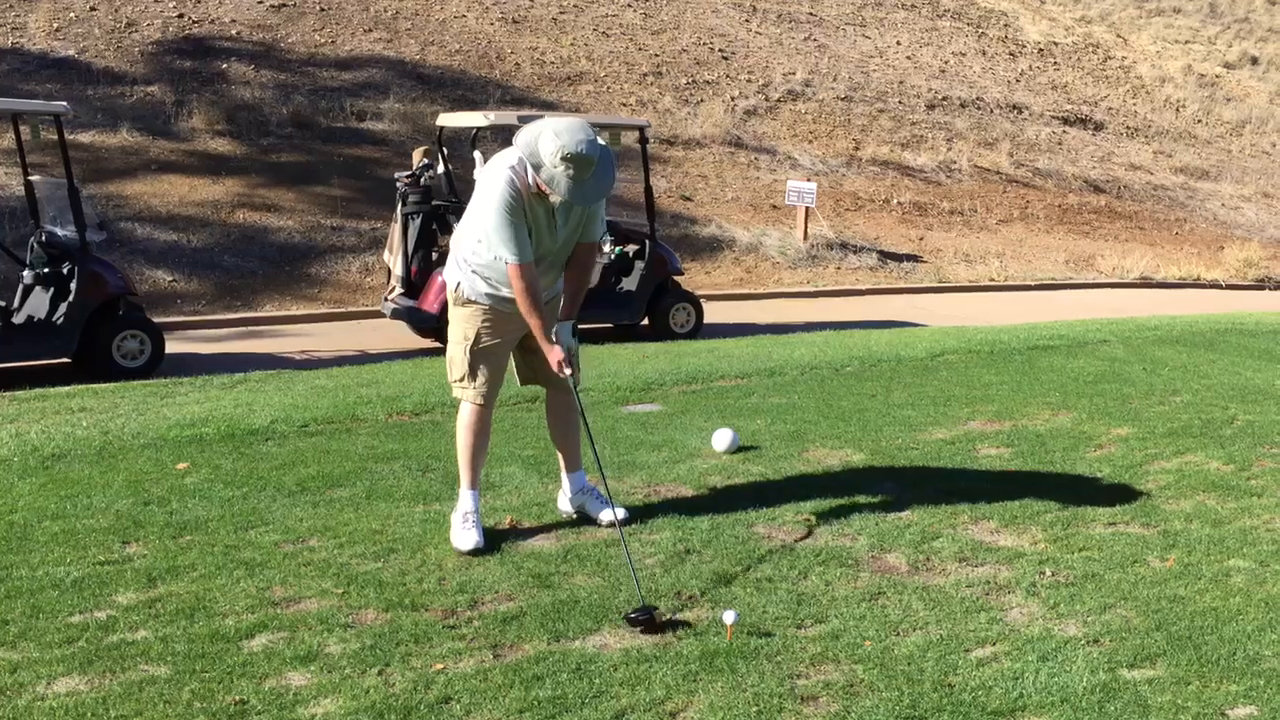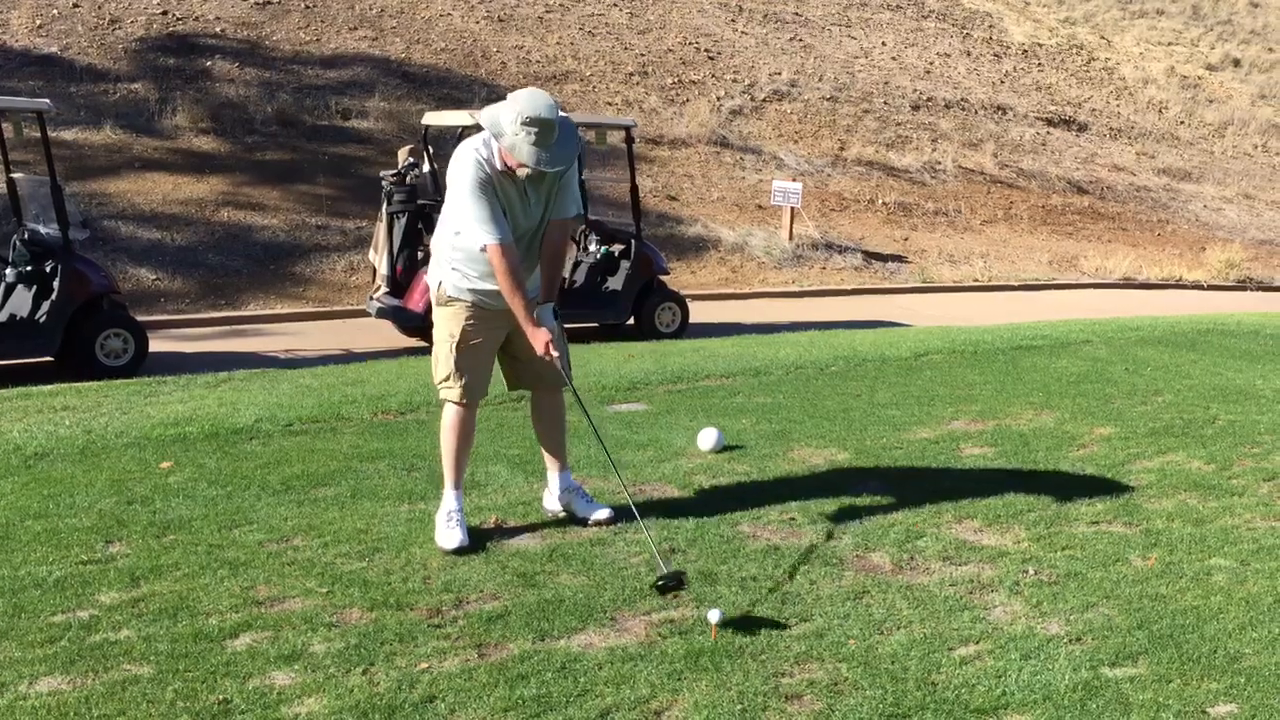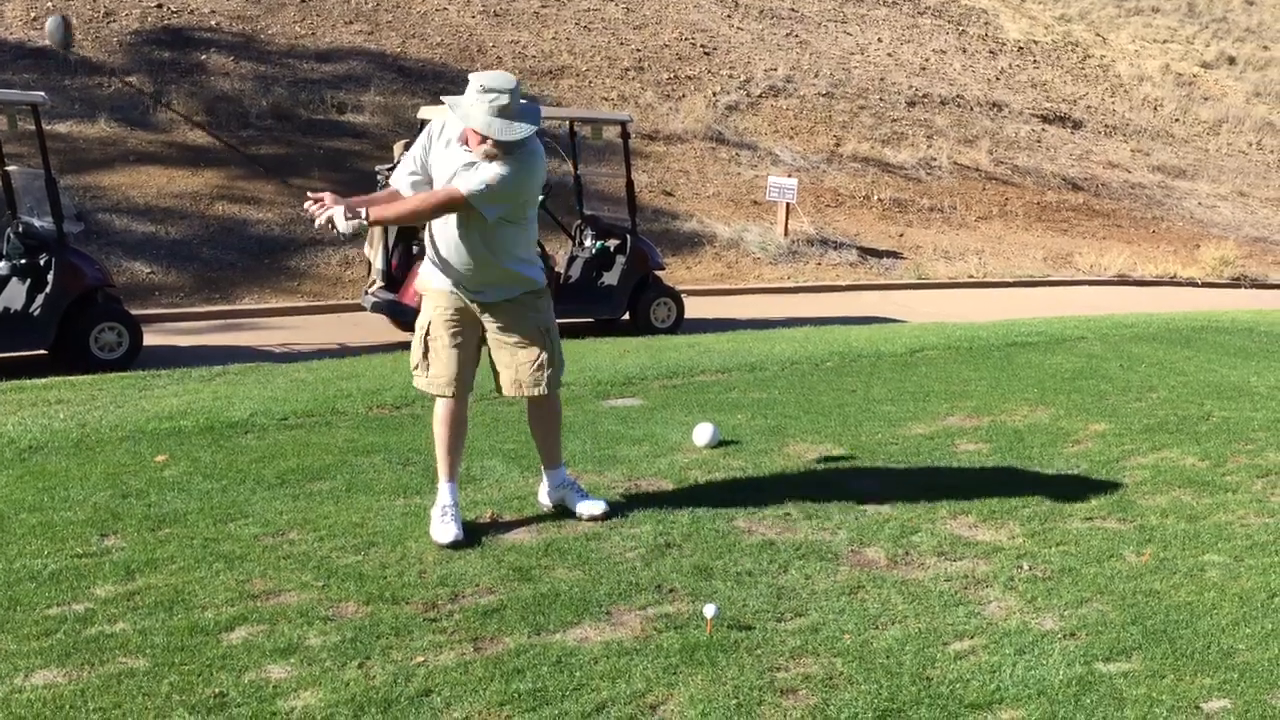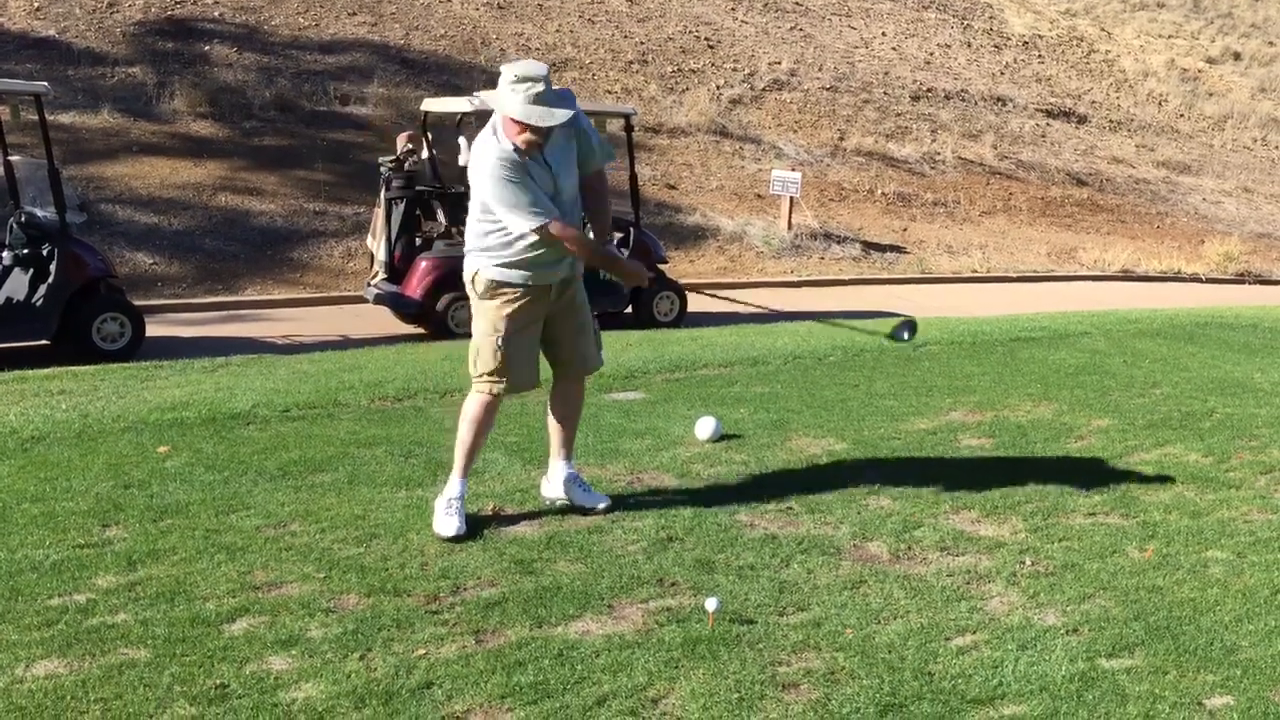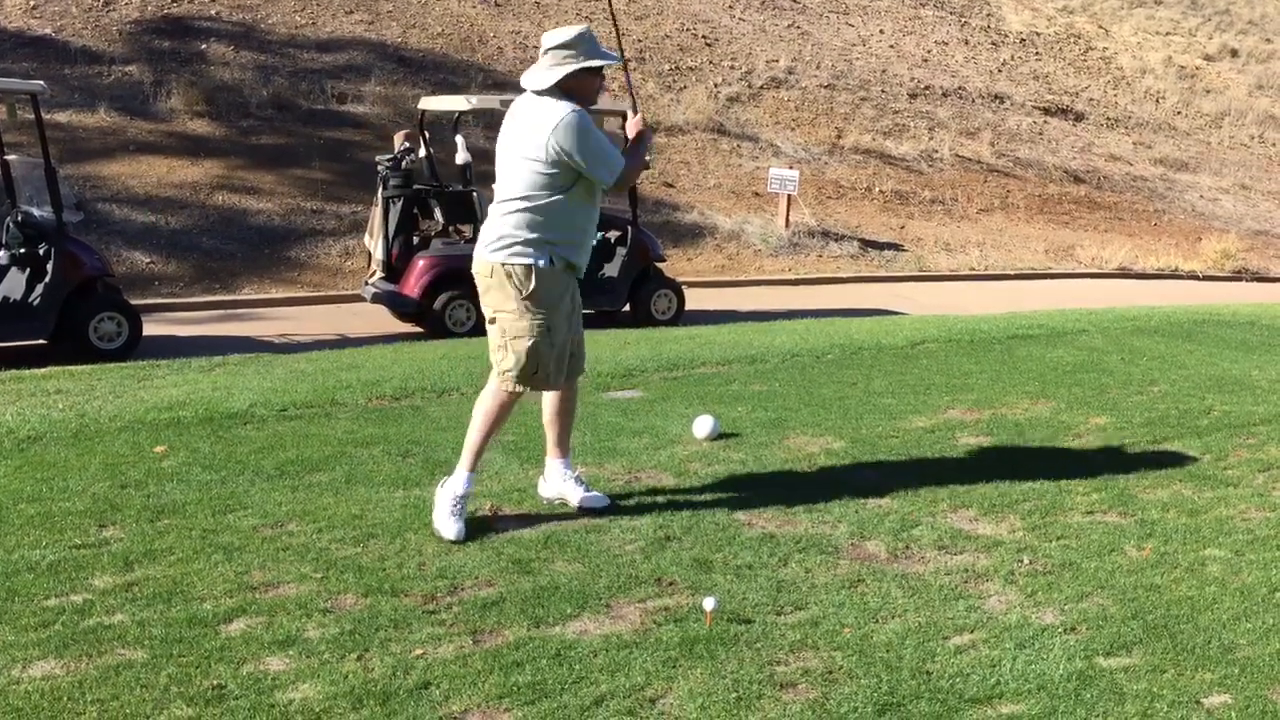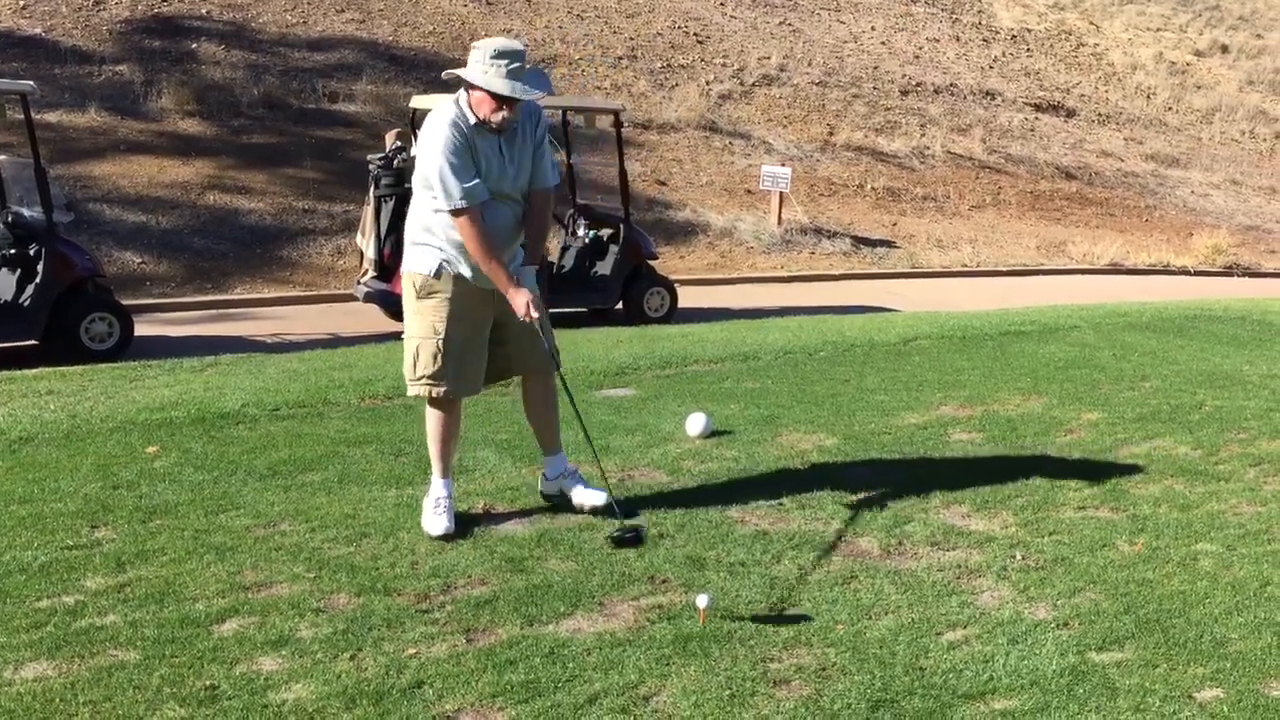
dt=0.7s
person 1, frame 1
left shoulder: (587, 177)
right shoulder: (502, 182)
left elbow: (585, 250)
right elbow: (519, 275)
left wrist: (566, 321)
right wrist: (546, 344)
left hip: (548, 290)
right hip: (484, 292)
left knee: (563, 385)
right knee: (478, 397)
left ankle: (574, 488)
right ankle: (467, 506)
person 1, frame 2
left shoulder: (558, 157)
right shoulder: (471, 164)
left elbow: (558, 232)
right elbow: (501, 255)
left wrist: (547, 306)
right wrist: (531, 327)
left hip: (530, 288)
right hip: (466, 291)
left knee: (549, 384)
right knee: (462, 397)
left ankle: (560, 487)
right ankle: (451, 506)
person 1, frame 3
left shoulder: (523, 159)
right shoulder: (439, 132)
left elbow: (441, 202)
right elbow: (403, 191)
left wrist: (362, 217)
right wrist: (352, 205)
left hip: (514, 290)
right hip: (448, 287)
left knee: (543, 387)
right knee: (449, 392)
left ankle: (556, 482)
right ankle: (446, 499)
person 1, frame 4
left shoulder: (568, 124)
right shoulder: (491, 153)
left elbow: (594, 179)
right elbow: (551, 228)
left wrist: (600, 246)
right wrist: (615, 263)
left hip: (564, 272)
right hip: (502, 278)
left knee: (573, 371)
right knee: (491, 386)
left ankle: (560, 475)
right ankle: (454, 492)
person 1, frame 5
left shoulder: (534, 106)
right shoulder: (565, 118)
right elbow: (620, 175)
left wrist: (627, 148)
right wrist: (638, 139)
left hip: (550, 265)
right hip: (521, 267)
left knee: (564, 371)
right knee: (512, 379)
left ankle: (558, 473)
right ankle: (457, 485)
person 1, frame 6
left shoulder: (529, 117)
right shoulder: (445, 129)
left elbow: (540, 195)
right elbow: (466, 221)
left wrist: (529, 267)
right wrist: (512, 288)
left hip: (509, 267)
right hip: (445, 270)
left knee: (538, 365)
right knee: (445, 387)
left ankle: (555, 470)
right ankle: (440, 491)
